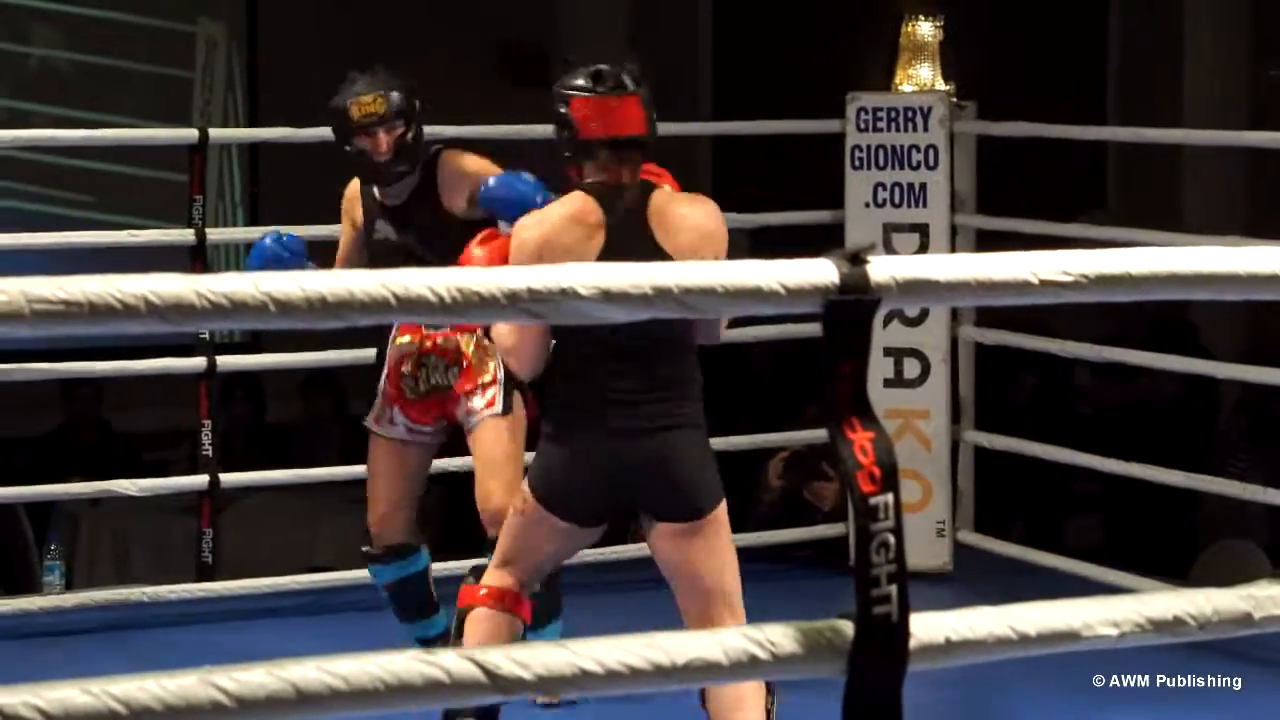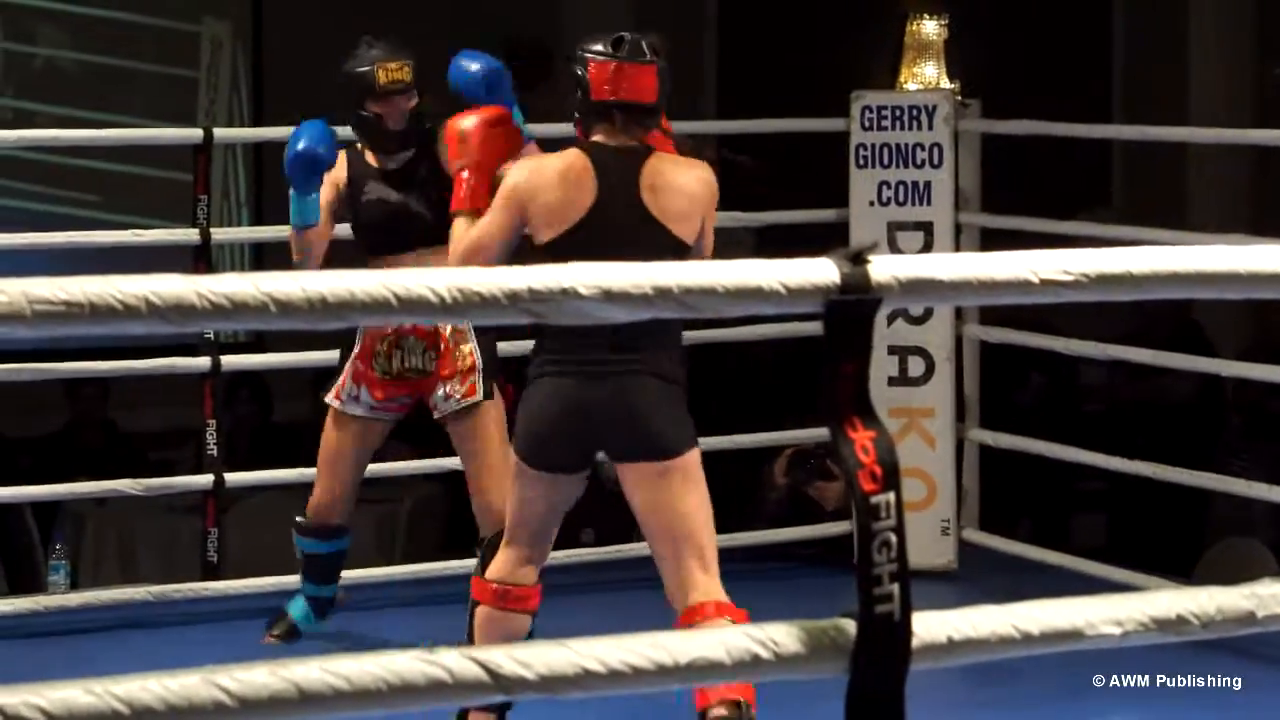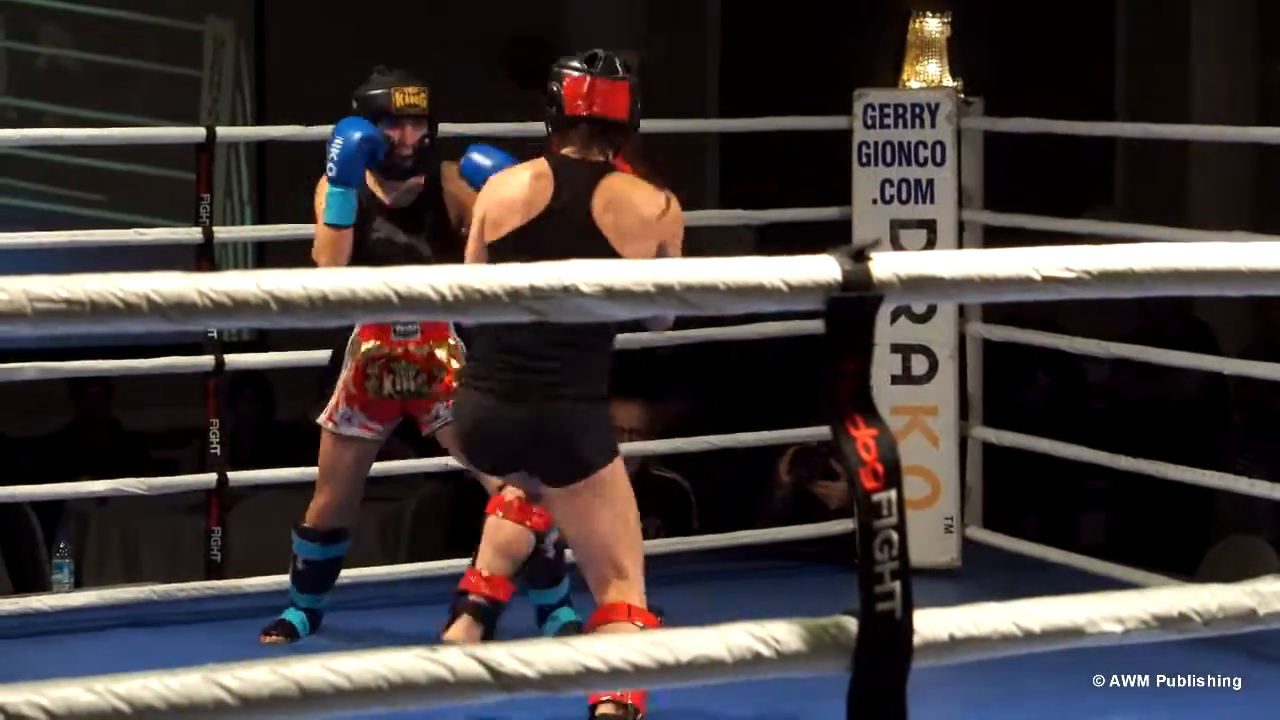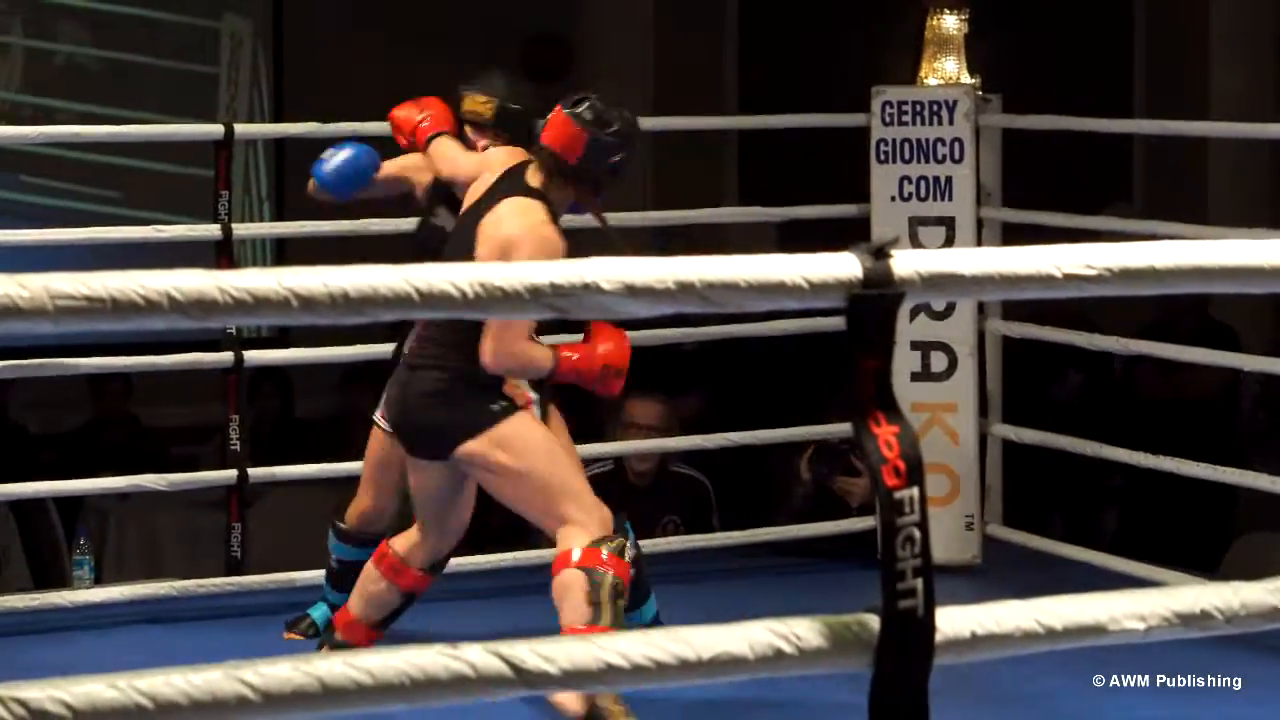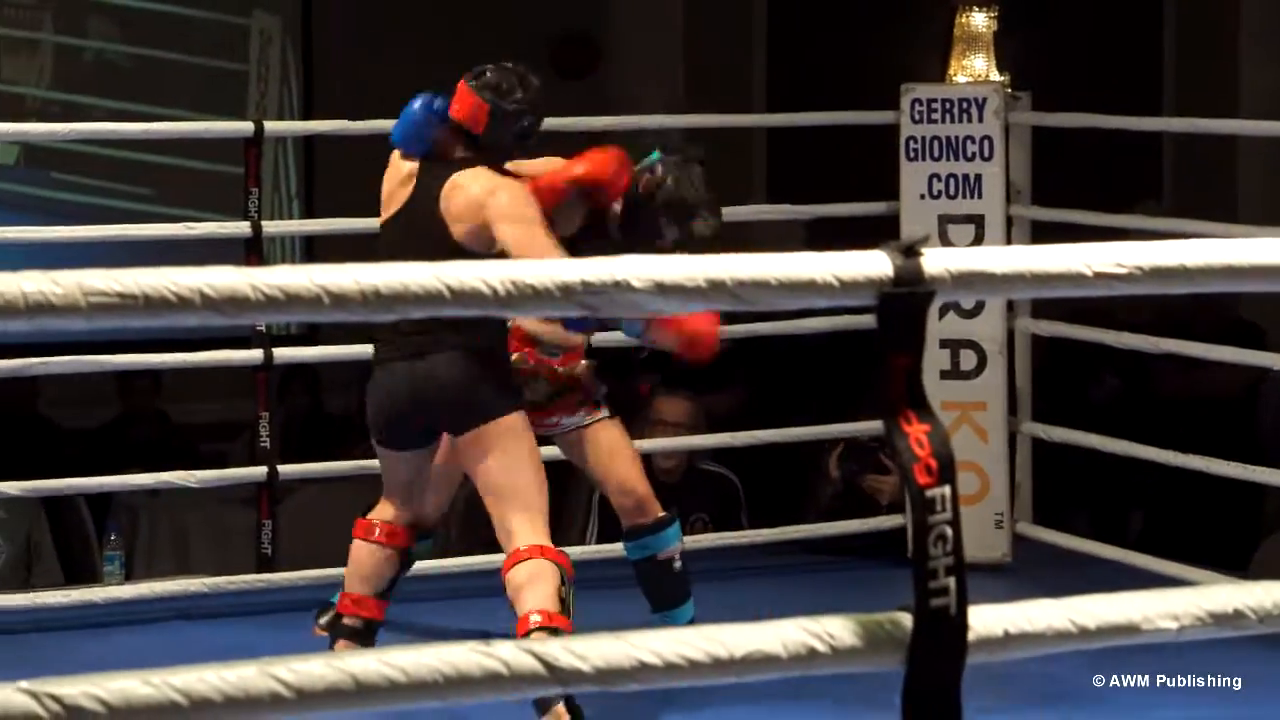
dt=0.2s
person 1, frame 1
left shoulder: (544, 228)
right shoulder: (701, 217)
left elbow: (523, 360)
left hip: (576, 448)
right hip: (674, 447)
left knee: (505, 577)
right knee: (723, 633)
person 1, frame 2
left shoulder: (535, 175)
right shoulder: (694, 180)
left elbow: (465, 272)
left wrist: (469, 182)
left hip: (555, 394)
right hip: (645, 398)
left knee: (520, 550)
right knee: (699, 586)
person 1, frame 3
left shoulder: (511, 185)
right shoulder: (655, 208)
left hip: (481, 406)
right hip: (562, 410)
left knee: (531, 483)
right knee: (620, 588)
left ankle: (472, 626)
person 1, frame 4
left shoulder: (499, 168)
right shoulder: (533, 233)
left elbow: (455, 161)
right elbow: (501, 356)
left wrist: (430, 130)
right wrist: (579, 362)
left hip: (416, 390)
right hip: (459, 396)
left knee: (433, 535)
right knee: (590, 527)
left ankle: (339, 646)
person 1, frame 5
left shoulder: (404, 166)
right shoulder: (497, 191)
left wrist: (559, 182)
left hip: (396, 380)
right hip: (467, 379)
left knee: (401, 507)
right knee: (529, 537)
left ankle: (347, 641)
person 2, frame 1
left shoulder: (456, 169)
right shoulder: (358, 195)
left wrist: (530, 206)
right wrist: (295, 270)
left hip: (481, 351)
right hip: (412, 358)
left knee: (500, 507)
right knee: (385, 528)
left ankle: (547, 640)
right ankle: (433, 637)
person 2, frame 2
left shoulder: (448, 144)
right shoulder: (340, 169)
right elbow: (308, 265)
right wrist: (304, 193)
left hip: (455, 337)
right hip: (381, 343)
left knee: (496, 505)
right knee: (328, 501)
right ankle: (314, 598)
person 2, frame 3
left shoulder: (449, 179)
right shoulder: (341, 185)
right elbow: (328, 268)
right wrist: (340, 184)
left hip: (442, 355)
right hip: (371, 359)
left knee: (514, 492)
right knee: (329, 508)
left ankle: (555, 610)
right ankle: (305, 606)
person 2, frame 4
right shoulder: (431, 171)
right elbow: (331, 187)
right wrist: (336, 173)
right knee: (368, 512)
left ankle: (643, 617)
right ankle: (333, 603)
person 2, frame 5
left shoulder: (659, 246)
left elbow: (673, 336)
left wrist: (629, 315)
left hip: (571, 374)
left knee: (634, 498)
left ankle: (679, 625)
